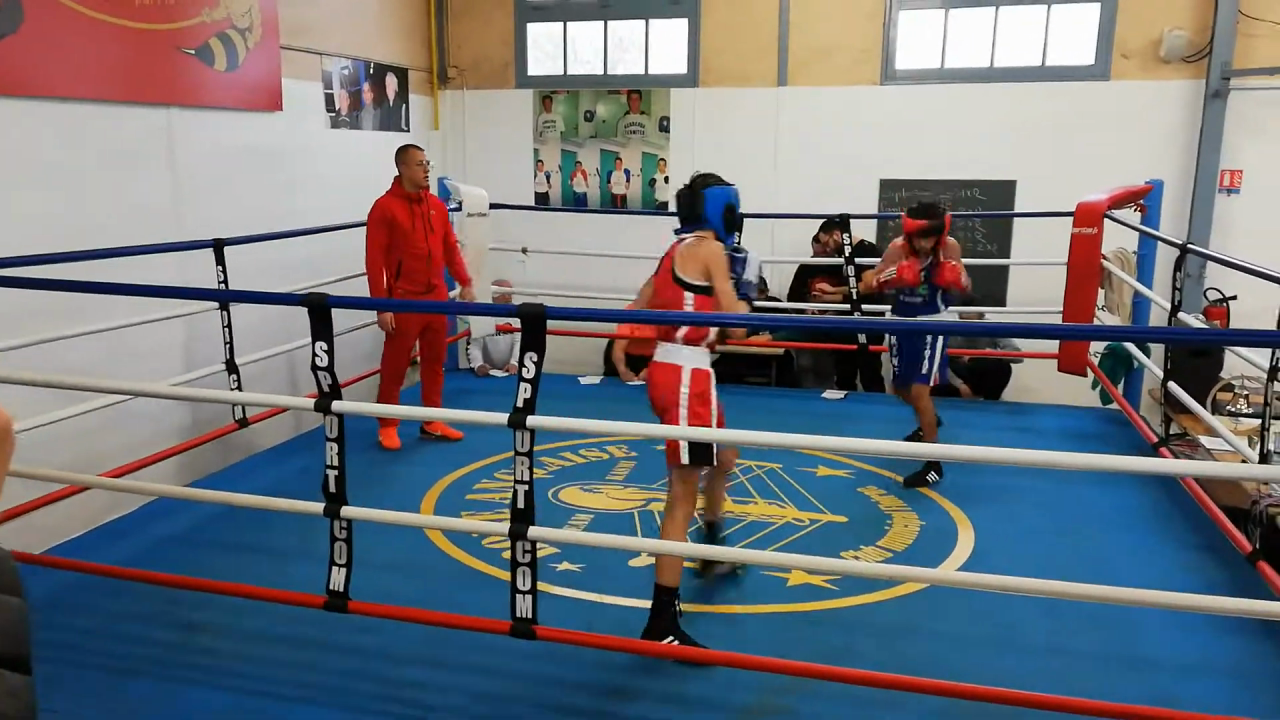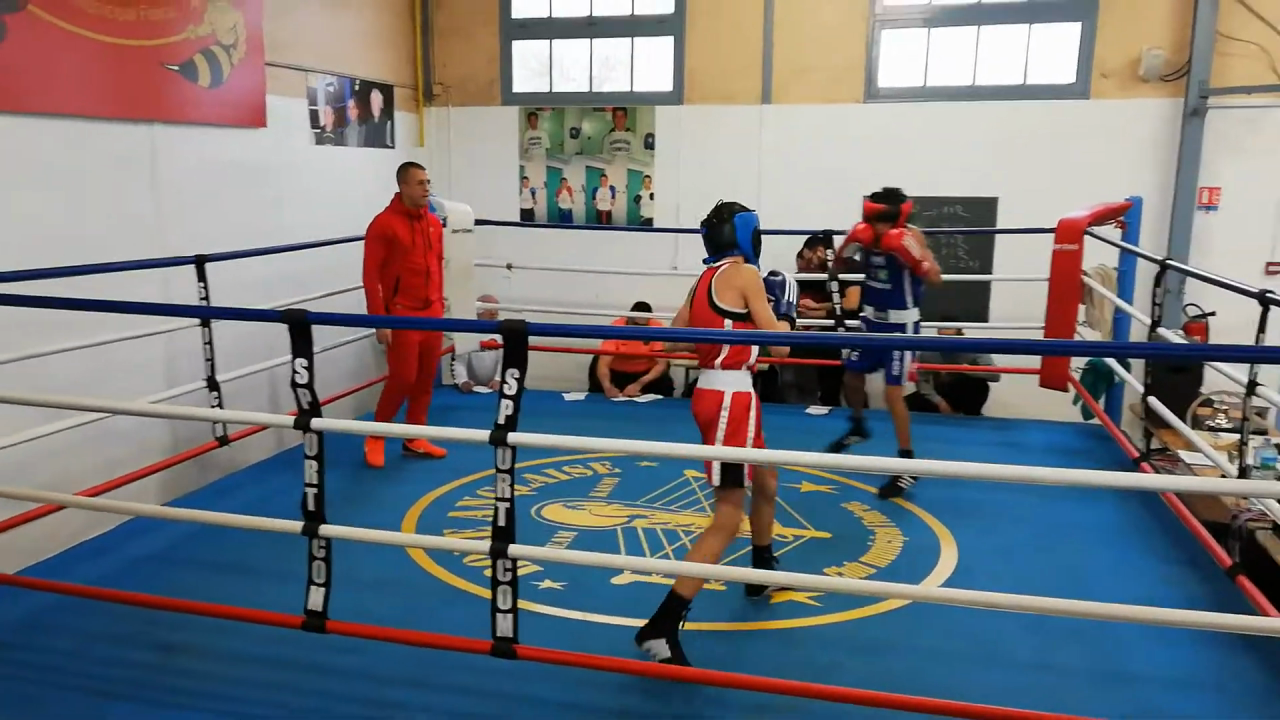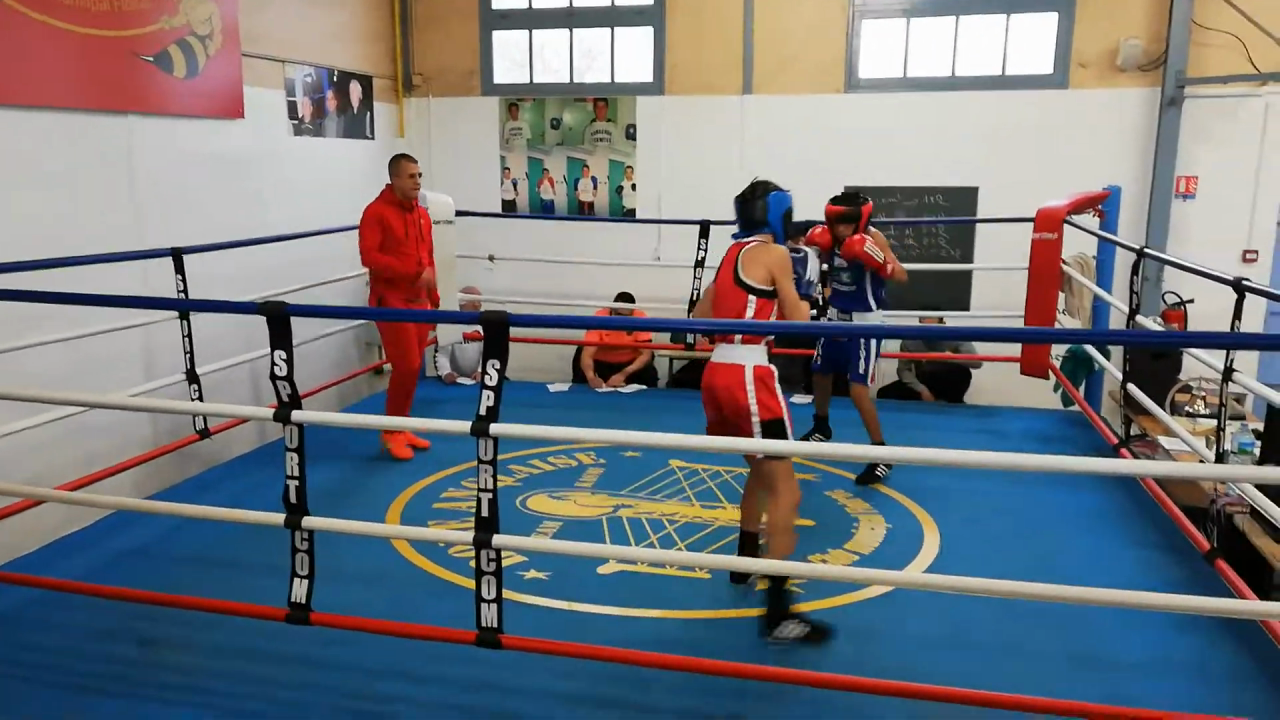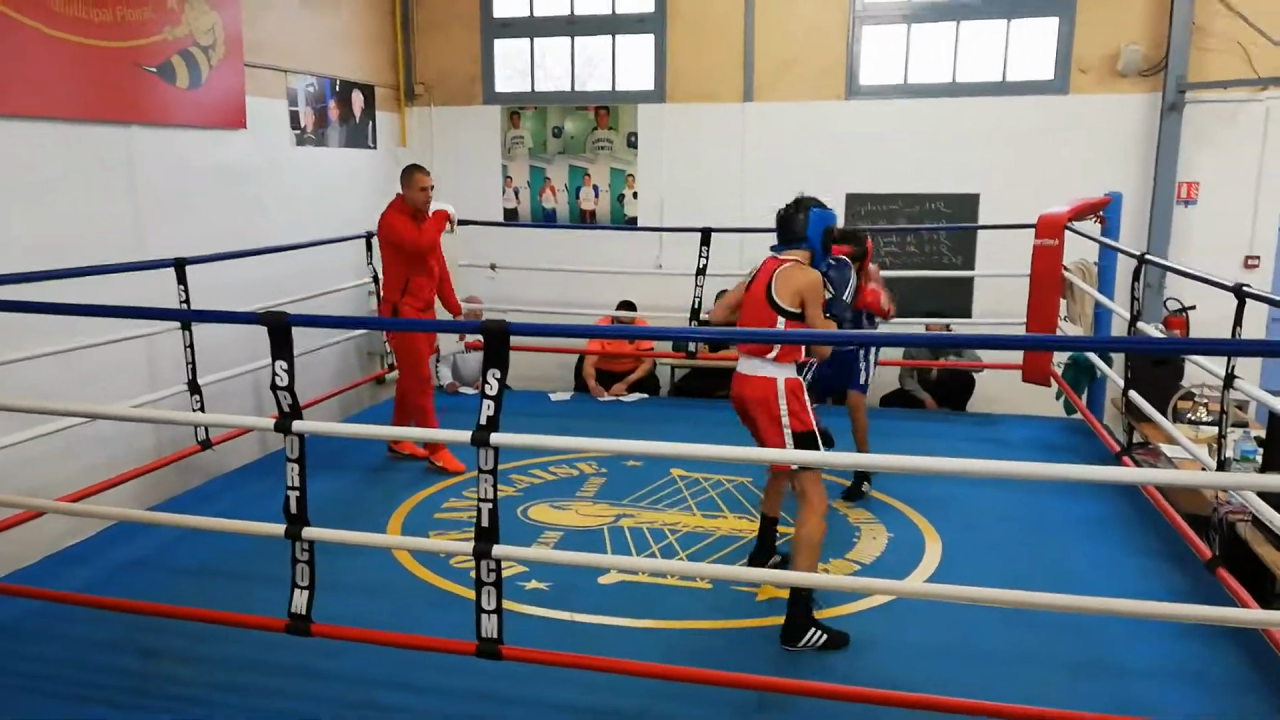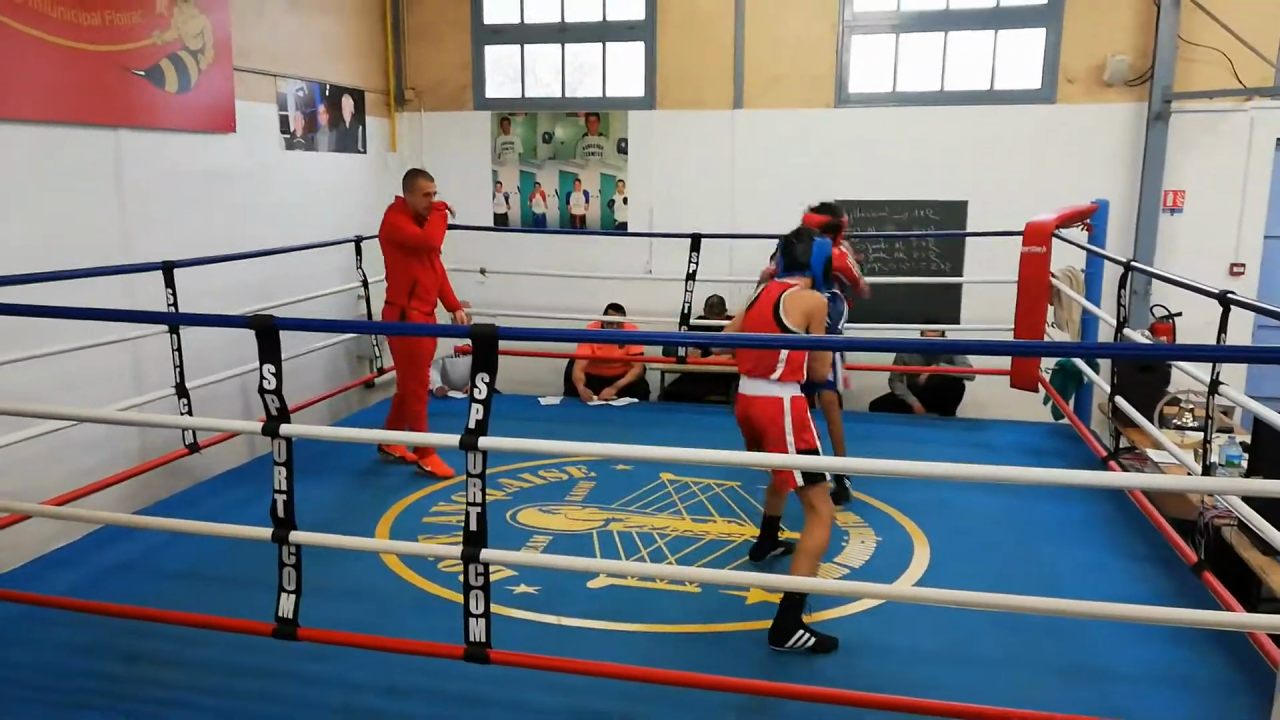
dt=0.2s
person 1, frame 1
left shoulder: (677, 250)
right shoulder: (709, 249)
left elbow: (635, 311)
right elbow: (737, 322)
right wrist: (744, 283)
left hip: (672, 369)
right hip: (685, 375)
left knee: (722, 461)
right knee: (683, 499)
left ankle: (710, 551)
right ankle: (661, 625)
person 1, frame 2
left shoulder: (705, 279)
right shoulder: (745, 274)
right elbow: (779, 346)
right wrist: (782, 308)
left hip: (709, 392)
right hip: (730, 398)
left knee: (766, 486)
right knee: (725, 525)
left ankle: (764, 569)
right ankle: (660, 629)
person 1, frame 3
left shoulder: (732, 254)
right shoulder: (773, 255)
left elbow: (701, 317)
right elbow: (800, 325)
right wrist: (803, 290)
left hip: (717, 371)
right hip: (748, 375)
left knee: (765, 471)
right knee: (786, 491)
left ankle: (748, 560)
right ankle: (778, 612)
person 1, frame 4
left shoulder: (765, 267)
right shoulder: (805, 276)
left elbow: (716, 315)
right elbow: (821, 348)
right wrist: (833, 310)
left hip: (745, 380)
right hip: (775, 387)
left knee: (784, 464)
right knee: (812, 499)
left ankle: (764, 551)
right ankle: (798, 623)
person 1, frame 5
left shoulder: (763, 292)
right shoulder: (813, 301)
left elbow: (729, 339)
right elbow: (823, 369)
right wrist: (823, 334)
left hip: (747, 400)
right hip: (780, 405)
left knee: (787, 469)
right knee: (821, 513)
left ankle: (768, 540)
right ankle: (788, 623)
person 2, frame 1
left shoulder: (437, 205)
right shoulder: (385, 207)
left elbow: (450, 247)
right elbow: (375, 260)
left wrist: (465, 282)
left hip: (437, 296)
right hip: (404, 298)
left knee: (435, 361)
right knee: (395, 364)
left ankle: (431, 420)
right ankle: (387, 424)
person 2, frame 2
left shoulder: (434, 223)
right shoulder: (384, 224)
right elbow: (371, 274)
left wrist: (439, 305)
right wrist: (380, 319)
left hip: (431, 312)
right hip: (400, 314)
left knee: (426, 378)
right knee: (404, 378)
left ankle: (414, 437)
right ankle: (376, 436)
person 2, frame 3
left shoulder: (422, 213)
right shoulder: (377, 213)
right elbow: (369, 257)
left wrist: (433, 298)
right wrist: (411, 274)
left hip: (418, 301)
right hip: (391, 301)
left knee: (413, 367)
right knee: (407, 367)
left ankle: (397, 428)
right ankle: (395, 431)
person 2, frame 4
left shoulder: (427, 222)
right shoulder: (392, 219)
left elbow: (440, 268)
right elbow: (419, 244)
left wrist: (455, 309)
right wrist: (439, 217)
left hip: (424, 311)
right hip: (401, 312)
left knee: (410, 379)
right knee: (419, 382)
left ankle: (399, 439)
right ankle: (435, 450)
person 2, frame 5
left shoulder: (423, 222)
right shoulder: (394, 221)
left elbow: (436, 268)
right elbow: (431, 243)
left wrist: (455, 306)
right wrist: (440, 212)
left hip: (426, 314)
right hip: (405, 316)
left knee: (412, 384)
right knee: (416, 386)
left ankle: (391, 441)
right ankle: (424, 454)
person 3, frame 1
left shoulder: (949, 246)
right shoulder: (898, 247)
left elbow: (966, 287)
right elbow: (865, 286)
left wrist: (957, 282)
right wrist: (887, 279)
left knee: (919, 391)
right knee: (900, 387)
left ankle: (933, 465)
right ankle: (929, 421)
person 3, frame 2
left shoulder: (911, 236)
right shoulder: (869, 234)
left elbow: (935, 277)
left wrist: (915, 257)
right wrist: (849, 245)
left hip: (902, 323)
right hip: (872, 318)
left knee: (892, 392)
right knee: (852, 377)
right ankle: (857, 427)
person 3, frame 3
left shoulder: (872, 238)
right shoulder: (828, 236)
left elbow: (901, 277)
left wrist: (875, 260)
right wrist: (808, 249)
left hip: (865, 324)
right hip: (836, 319)
left knee: (858, 390)
right knee: (820, 377)
right ankle: (821, 428)
person 3, frame 4
left shoulder: (870, 274)
right shoulder: (823, 272)
left elbow: (889, 313)
left wrist: (882, 308)
left hip: (860, 345)
left knee: (855, 402)
right knee: (805, 396)
left ankle: (863, 473)
person 3, frame 5
left shoulder: (841, 251)
left elbow: (863, 289)
left wrist: (849, 273)
left hip: (829, 331)
left knee: (827, 397)
left ankle: (841, 470)
